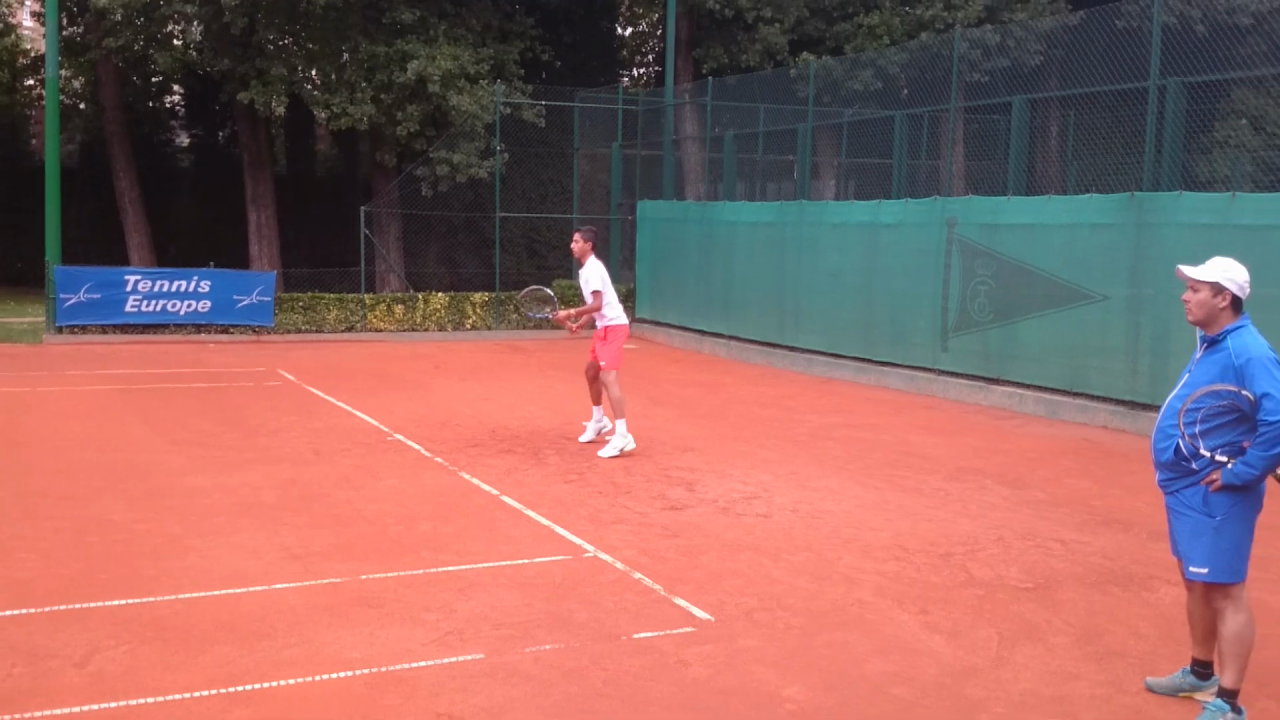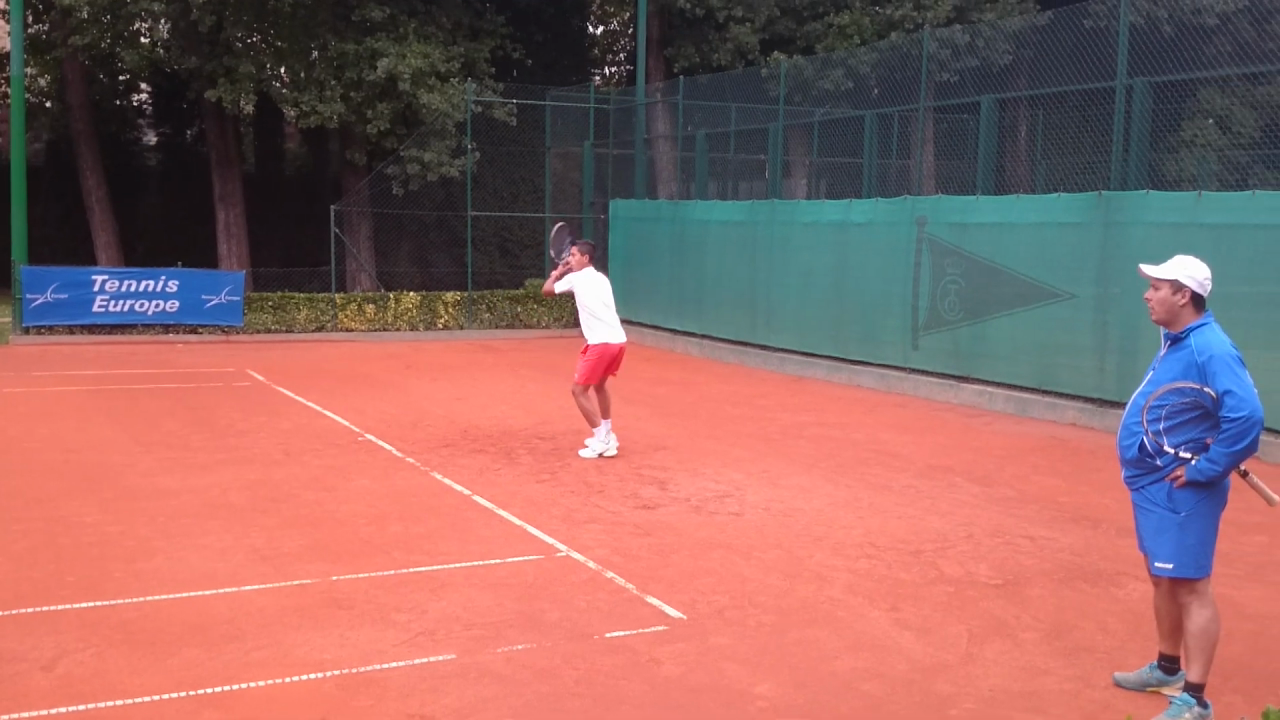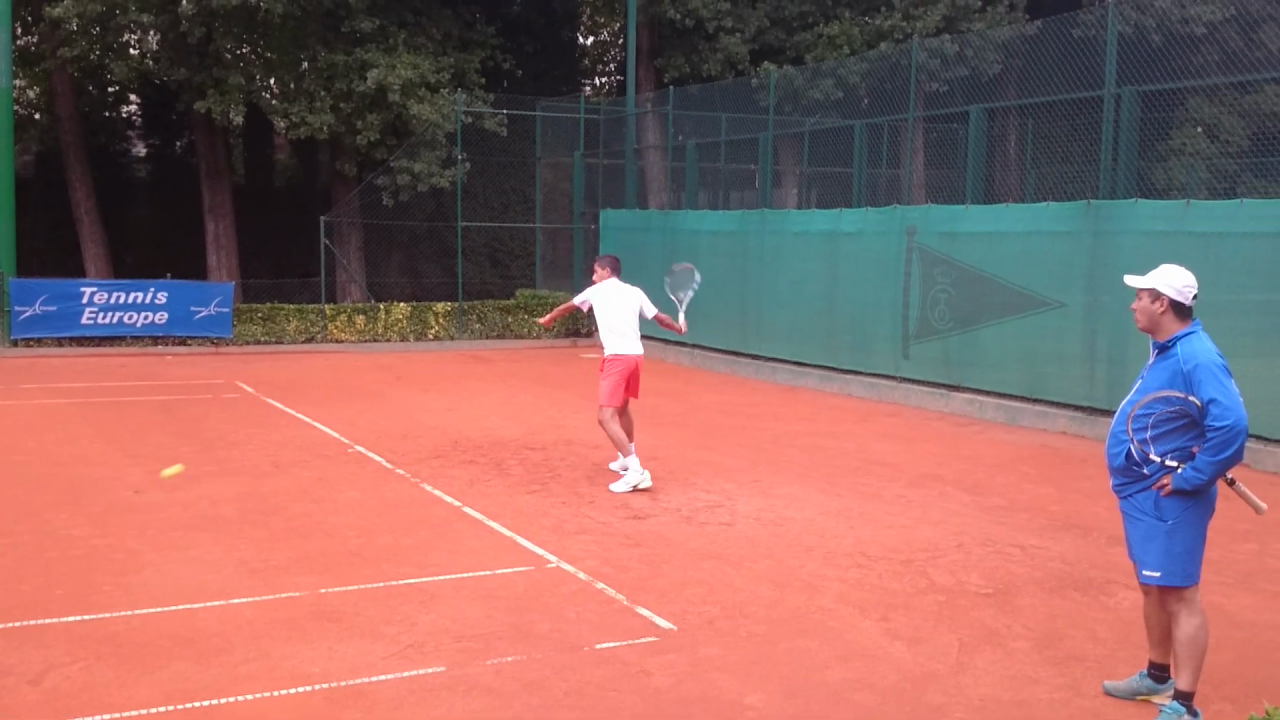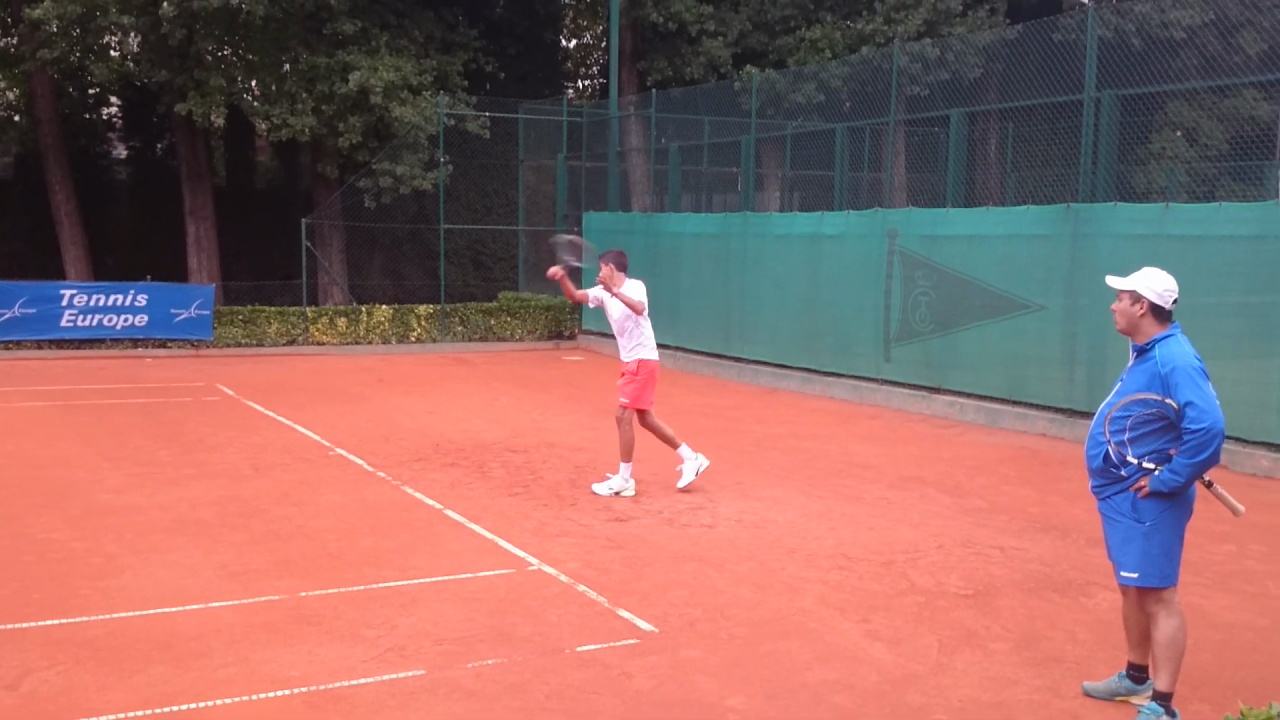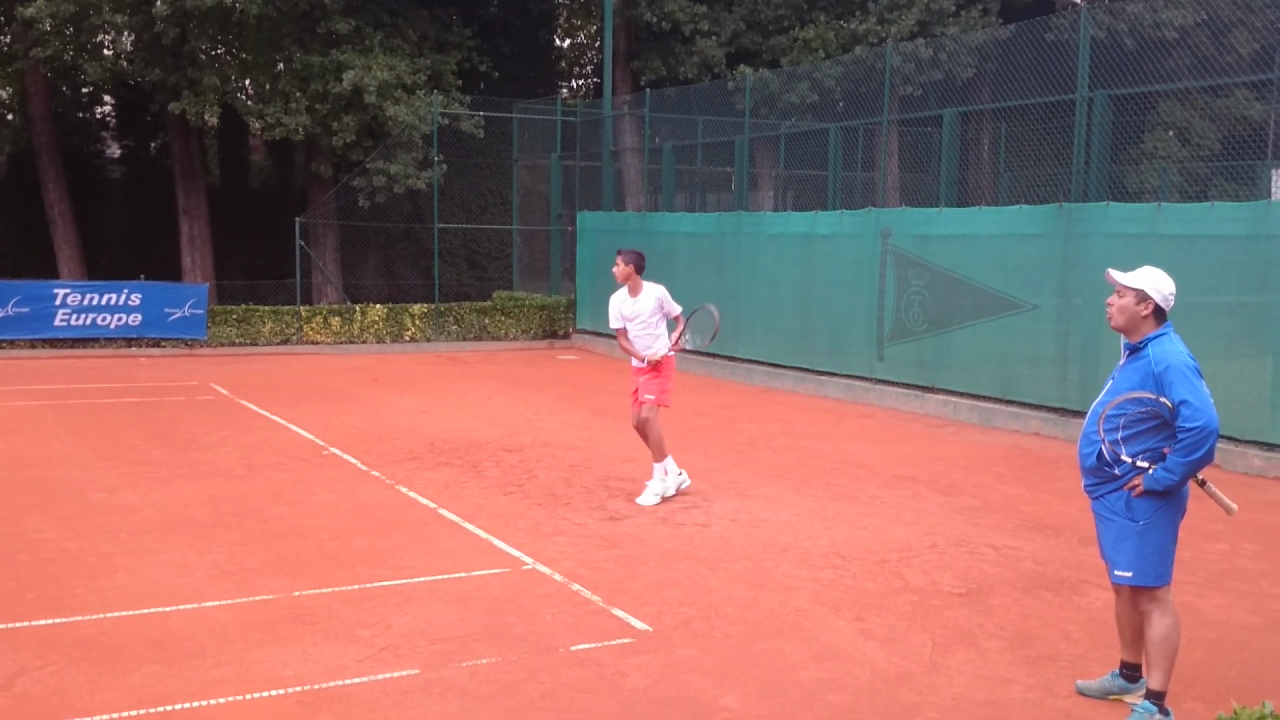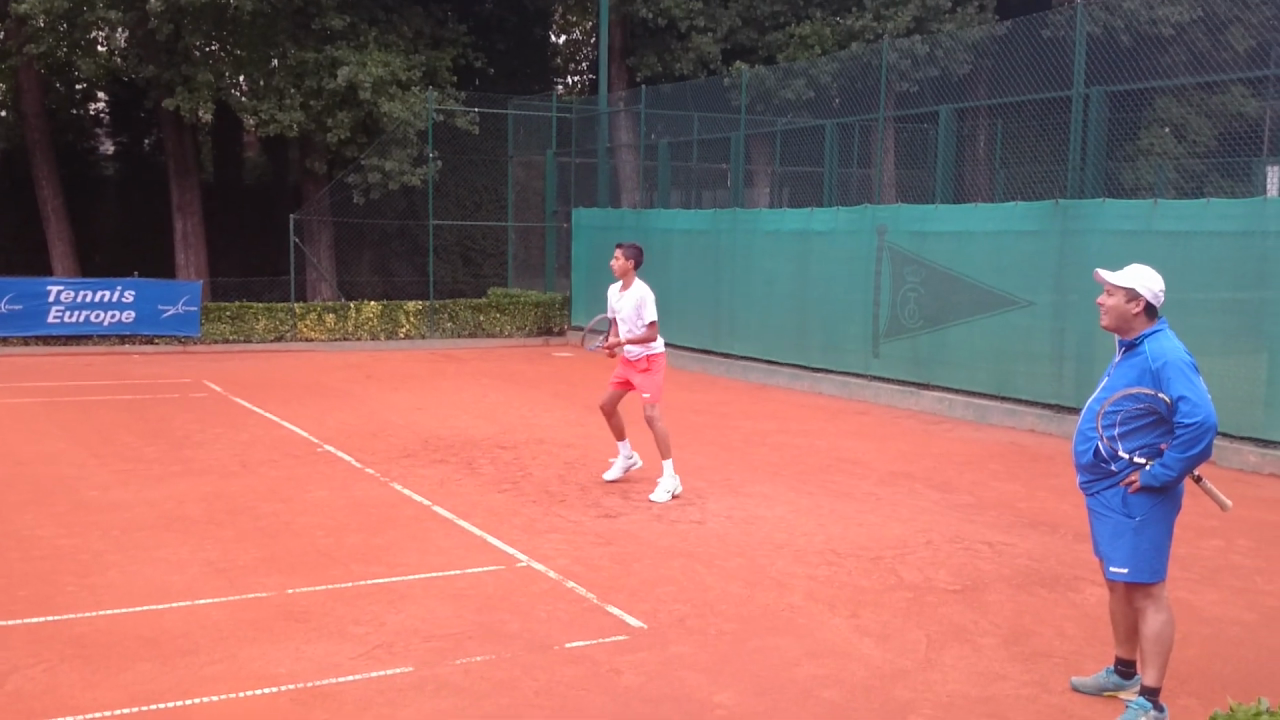
dt=0.4s
person 1, frame 1
right shoulder: (1210, 345)
left wrist: (1240, 473)
left hip: (1214, 496)
right hip: (1187, 488)
left knee: (1224, 593)
right knee: (1197, 584)
right ankle: (1200, 673)
person 1, frame 2
left shoulder: (1210, 349)
right shoulder: (1174, 342)
left elbow: (1246, 417)
left wrist: (1203, 470)
left hip: (1180, 492)
right hip: (1153, 485)
left knee: (1190, 588)
right knee: (1163, 581)
right ankle: (1167, 669)
person 1, frame 3
left shoulder: (1196, 357)
right shoulder: (1165, 351)
left elbow: (1231, 425)
left wrist: (1190, 477)
left hip: (1167, 500)
right hip: (1142, 493)
left knee: (1179, 596)
right knee: (1153, 590)
right ankle: (1158, 677)
person 1, frame 4
left shoulder: (1174, 360)
right shoulder: (1146, 354)
left elbow: (1207, 428)
left wrist: (1167, 480)
left hip: (1146, 501)
right hip: (1122, 495)
left knee: (1158, 597)
right knee: (1132, 591)
right ankle: (1137, 678)
person 1, frame 5
left shoulder: (1167, 359)
right shoulder: (1136, 353)
left elbow: (1202, 426)
left wrist: (1161, 478)
left hip: (1139, 500)
right hip: (1114, 493)
left knee: (1150, 595)
right knee: (1125, 589)
right ankle: (1129, 677)
person 1, frame 6
left shoulder: (1164, 355)
right shoulder: (1129, 350)
left elbow: (1200, 422)
left wrist: (1158, 475)
left hip: (1134, 497)
right hip: (1108, 490)
left knee: (1145, 593)
right knee: (1119, 586)
right ankle: (1124, 673)
person 2, frame 1
left shoulder: (593, 269)
right shoulder: (586, 270)
left elbow: (597, 305)
left wrist: (570, 314)
right wrist: (579, 324)
left hip: (613, 326)
right hip: (605, 327)
left knee: (609, 379)
right knee: (591, 372)
left ankle: (622, 436)
right ankle: (599, 421)
person 2, frame 2
left shoulder: (575, 278)
right shoulder: (602, 279)
left elbow: (546, 289)
left wrist: (557, 273)
left hip: (600, 344)
right hip: (619, 341)
left knee: (579, 391)
right knee: (598, 385)
left ankle: (603, 441)
right ankle: (605, 433)
person 2, frame 3
left shoulder: (596, 290)
right shoulder: (635, 292)
left elbow: (566, 307)
right elbow: (660, 319)
left wrist: (548, 319)
right wrist: (678, 327)
left hip: (617, 358)
right hip: (635, 355)
left knee: (606, 417)
right knee: (621, 409)
left ankle: (635, 472)
right ankle: (630, 459)
person 2, frame 4
left shoulder: (635, 286)
right shoulder: (602, 291)
left elbow: (640, 309)
right elbow: (576, 296)
left wrist: (614, 292)
right wrist: (562, 278)
left hip: (642, 362)
right hip: (631, 362)
left knee: (623, 417)
right knee: (646, 419)
left ankle: (624, 479)
right ankle: (691, 459)
person 2, frame 5
left shoulder: (658, 292)
right shoulder: (617, 300)
left elbow: (680, 320)
right elbow: (622, 339)
left wrist: (673, 340)
right wrist: (643, 356)
left hip: (661, 364)
right hip: (639, 366)
left knee: (647, 417)
right knee: (638, 422)
left ankle: (659, 480)
right ankle: (675, 474)
person 2, frame 6
left shoulder: (643, 293)
right shoulder: (613, 291)
left elbow: (652, 334)
left wrist: (621, 341)
right wrist: (610, 342)
left hip: (650, 358)
right hip: (628, 358)
left knee: (652, 416)
right knee: (606, 405)
left ankle: (670, 478)
right ankle: (627, 457)
